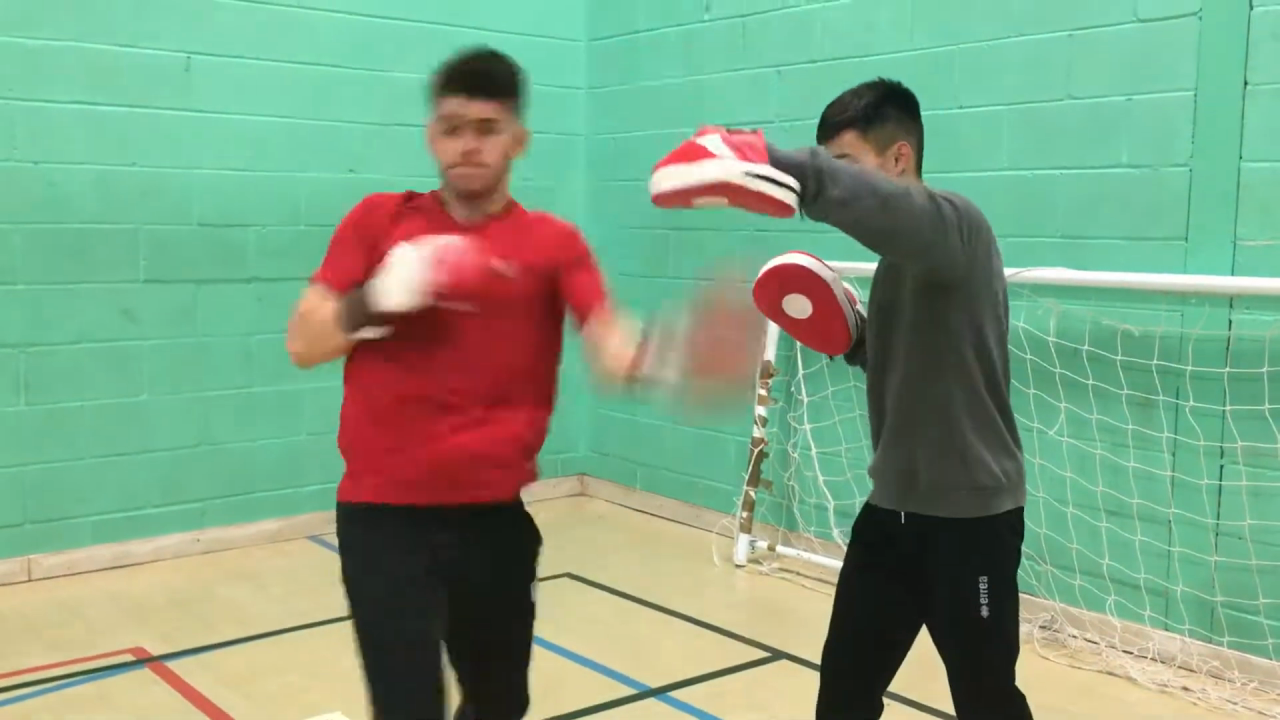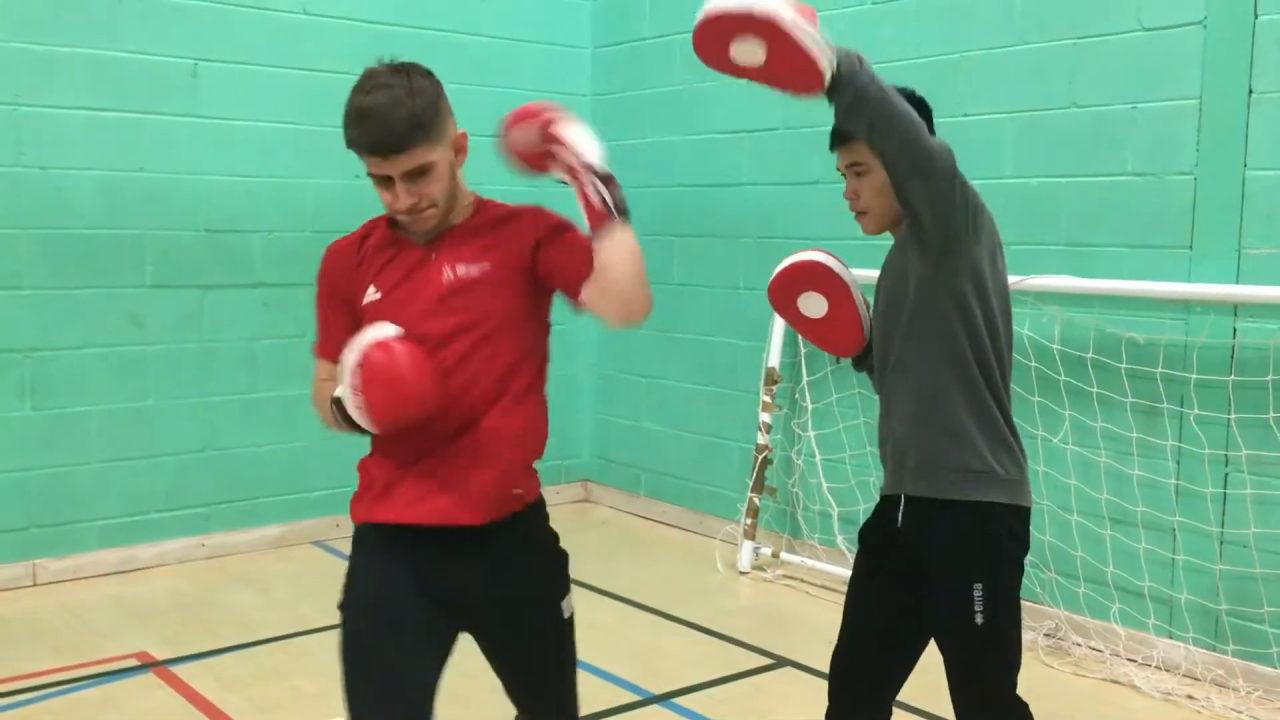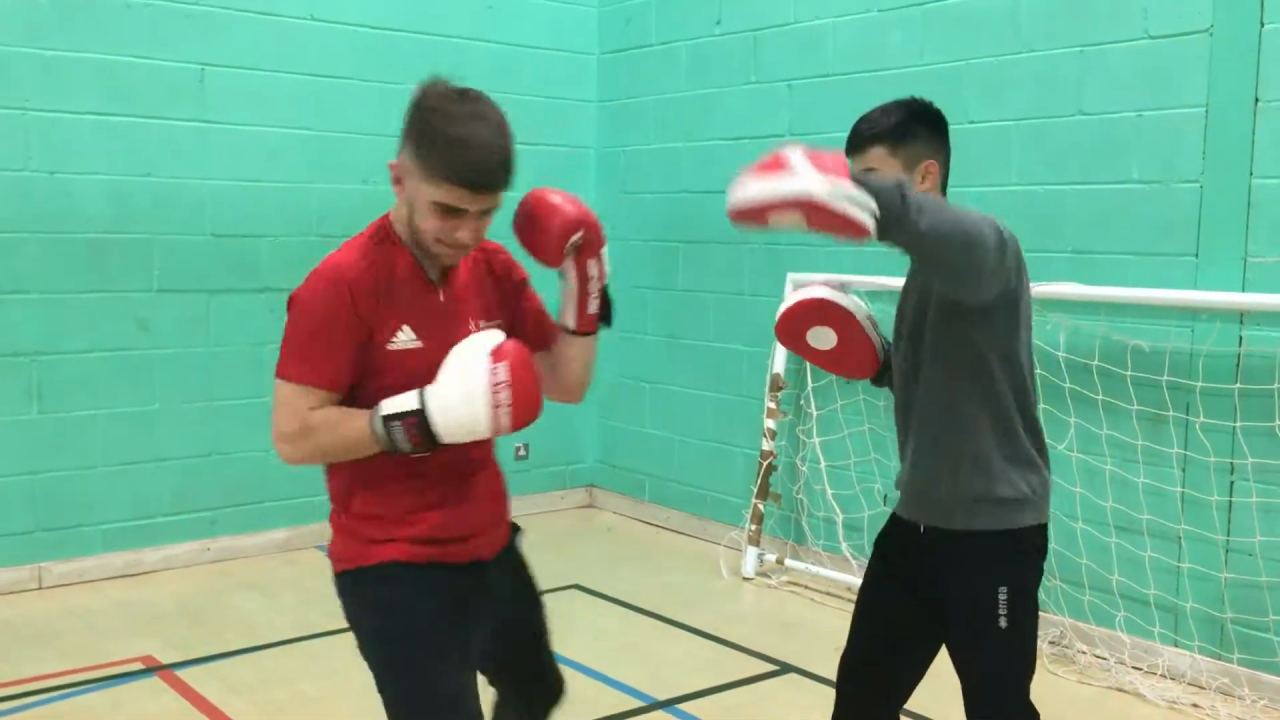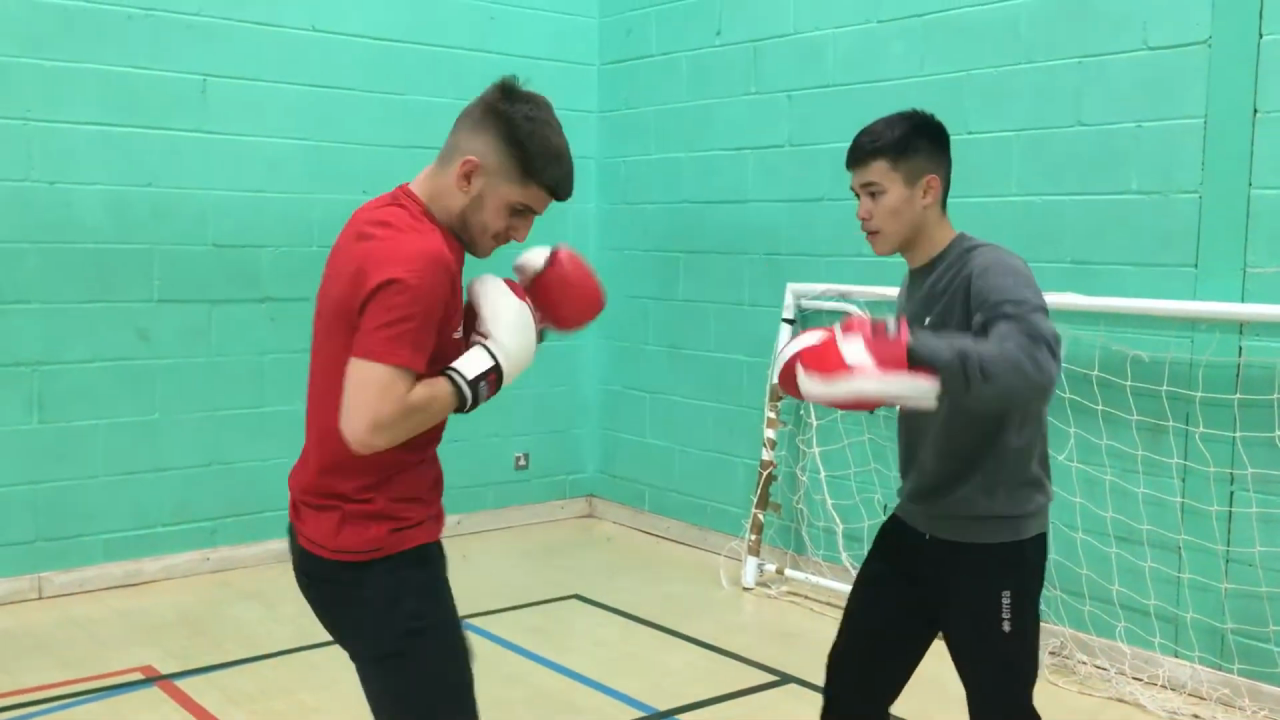
dt=0.2s
person 1, frame 1
left shoulder: (553, 241)
right shoulder: (380, 220)
left elbow: (613, 351)
right elbow: (304, 342)
left wrist: (683, 354)
right wrist: (382, 303)
left hip: (493, 515)
right hip: (386, 513)
person 1, frame 2
left shoulder: (526, 234)
right shoulder: (350, 259)
left elbow: (623, 306)
right elbow: (326, 391)
left wrist: (593, 178)
right wrist: (353, 398)
left hip: (508, 529)
right hip: (395, 536)
person 1, frame 3
left shoulder: (494, 265)
right shoulder: (342, 284)
left elbow: (566, 386)
right elbow: (294, 434)
left wrist: (587, 288)
right wrist: (421, 418)
left hip: (487, 548)
right hip: (394, 568)
person 1, frame 4
left shoulder: (382, 223)
right shoulder: (417, 263)
right elbow: (368, 425)
left wrist: (505, 324)
right wrist: (479, 371)
left hip: (335, 533)
right hip: (370, 556)
person 2, frame 1
left shoulder: (953, 225)
right shoulder: (902, 255)
left elbow: (885, 203)
left wrist: (782, 165)
right wrist: (848, 338)
left hip: (971, 512)
right hip: (896, 509)
person 2, frame 2
left shoulder: (957, 223)
right shoulder: (914, 251)
left elbow: (917, 150)
left wrist: (827, 62)
right wrist: (863, 344)
left hip: (976, 513)
right hip: (905, 508)
person 2, frame 3
left shoulder: (981, 245)
right shoulder: (924, 265)
left elbow: (961, 245)
left wrist: (871, 194)
right wrist: (877, 360)
left hip: (994, 530)
right hip: (920, 521)
person 2, frame 4
left shoulder: (994, 274)
right shoulder: (914, 283)
left elbow: (1028, 374)
left wrist: (918, 349)
left hip: (994, 543)
right hip: (914, 529)
